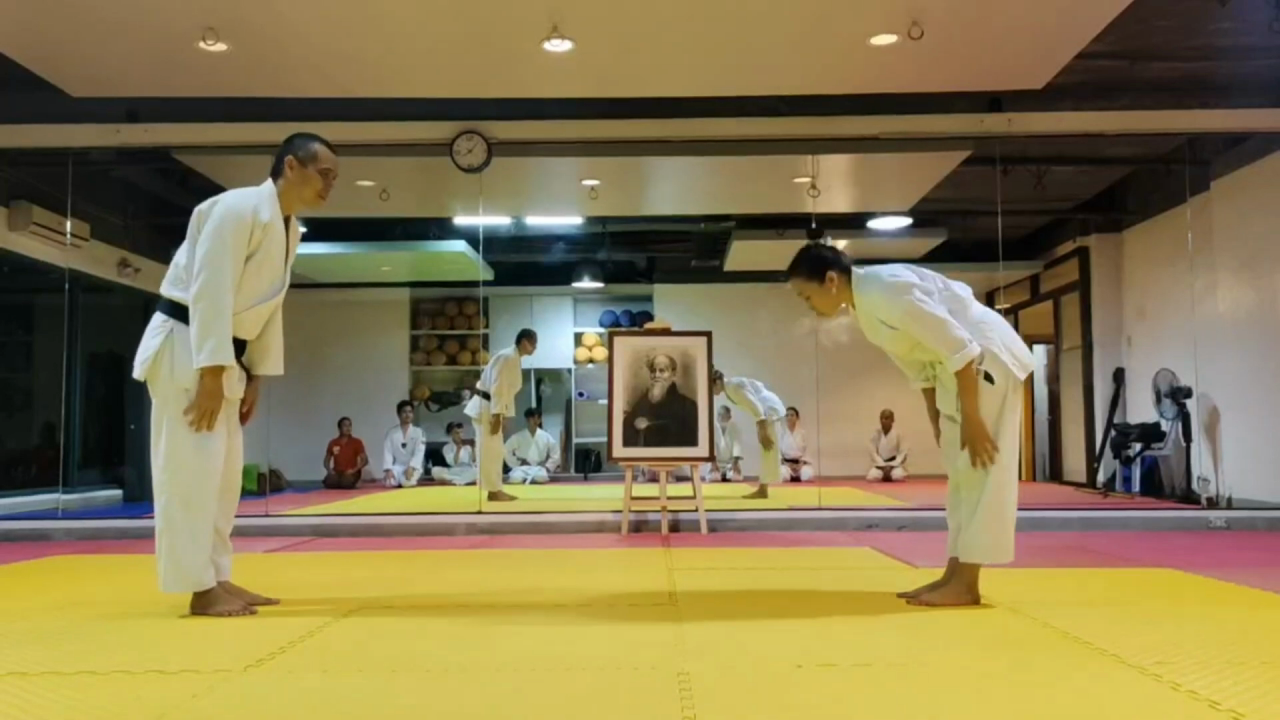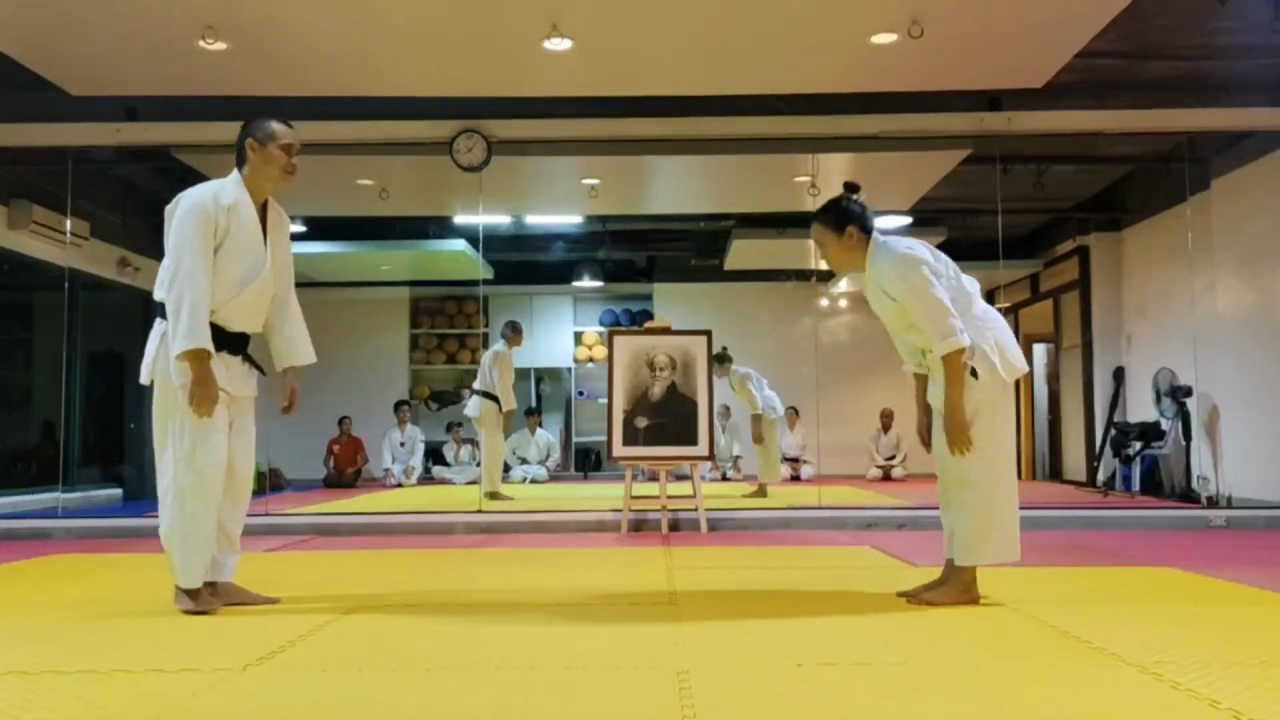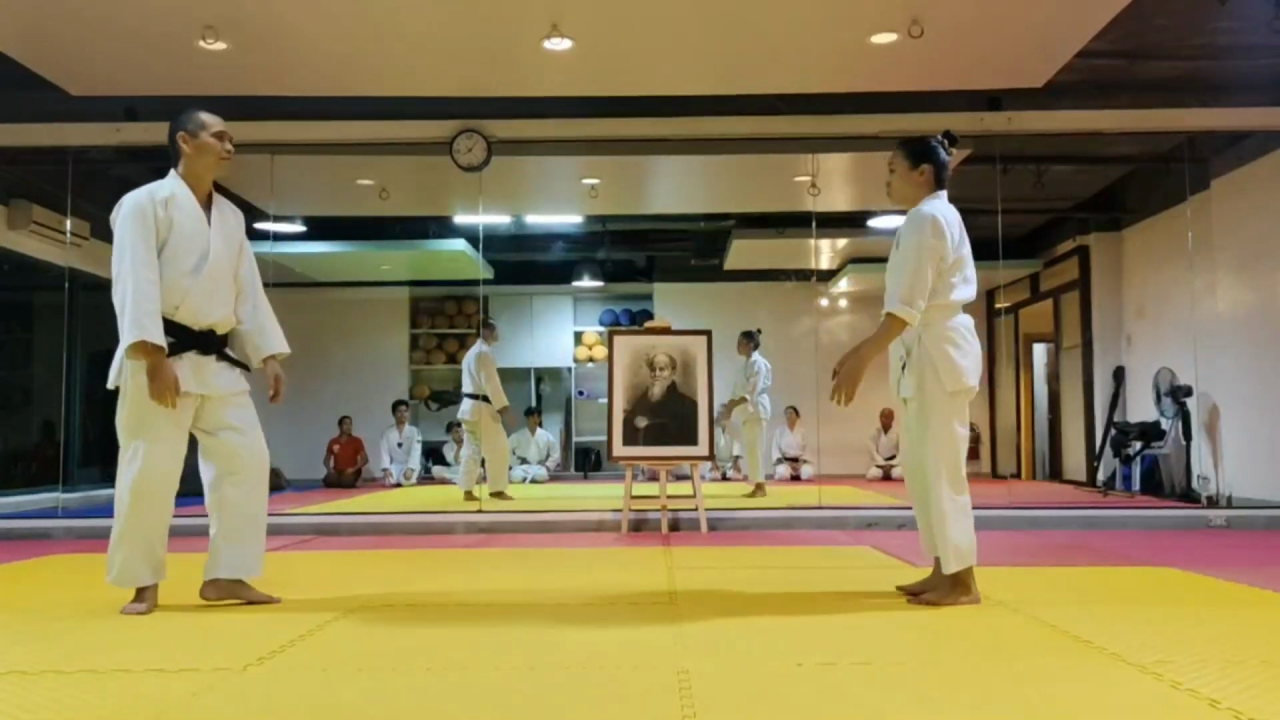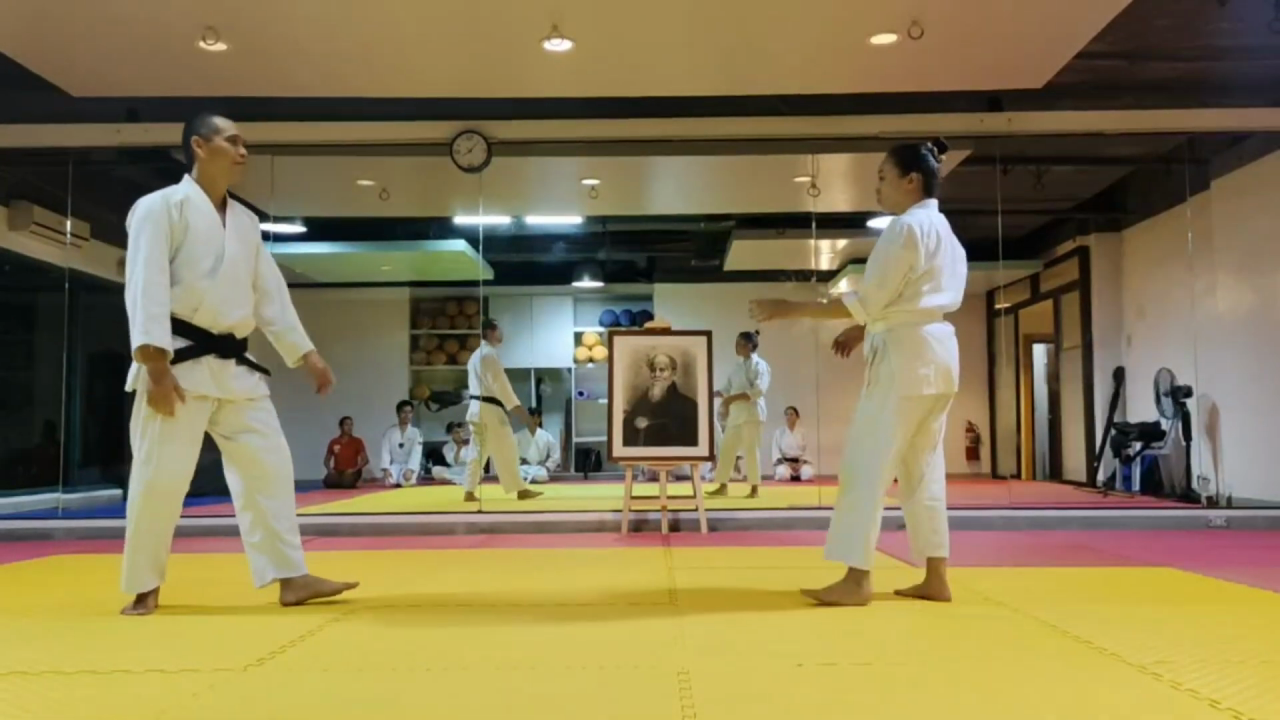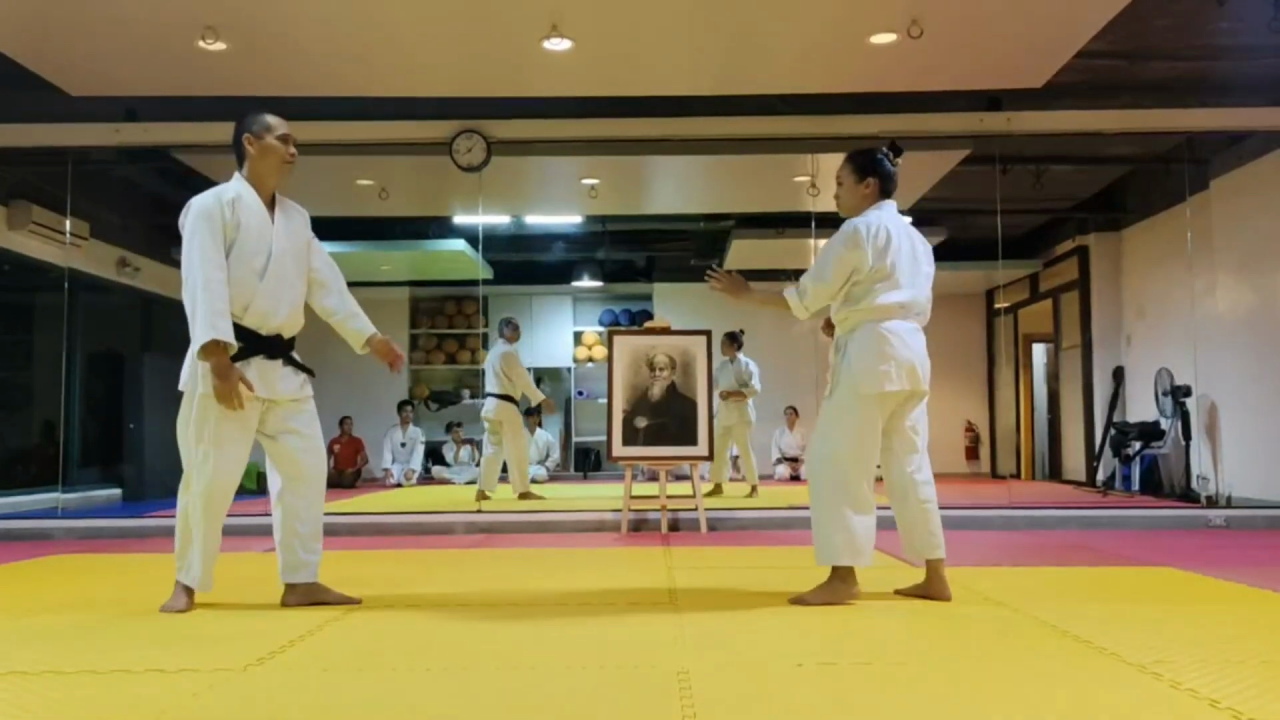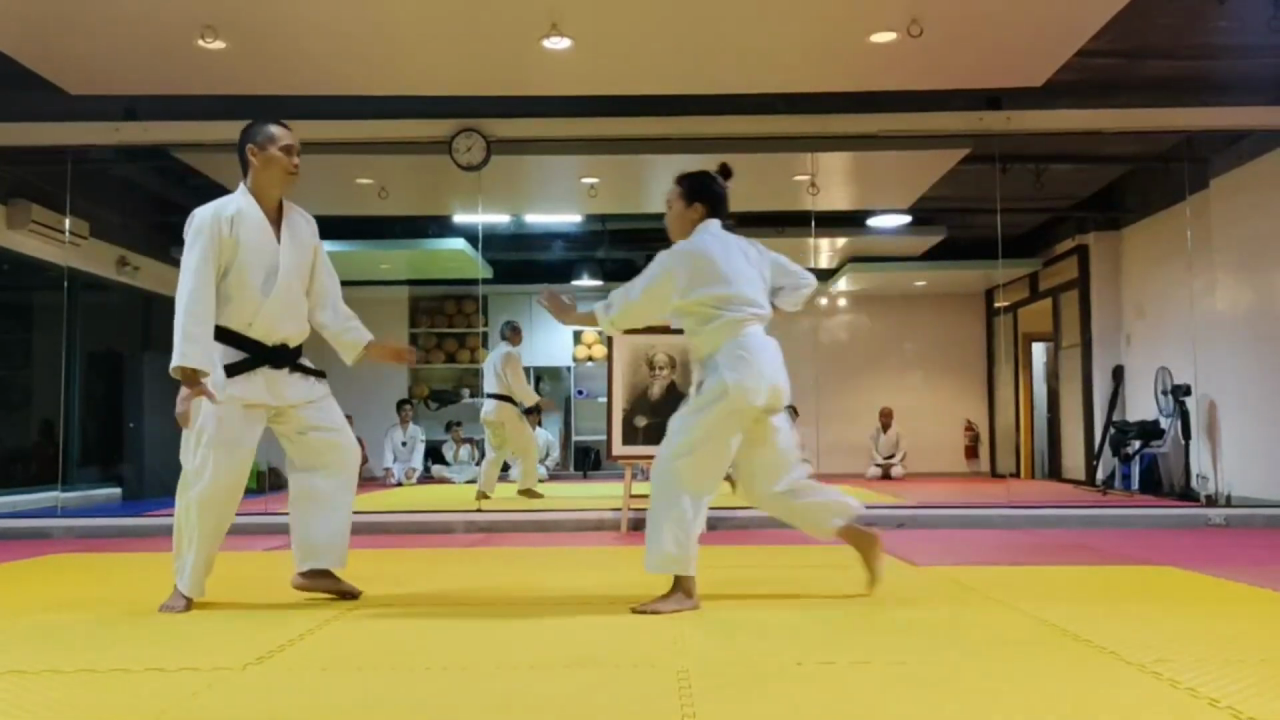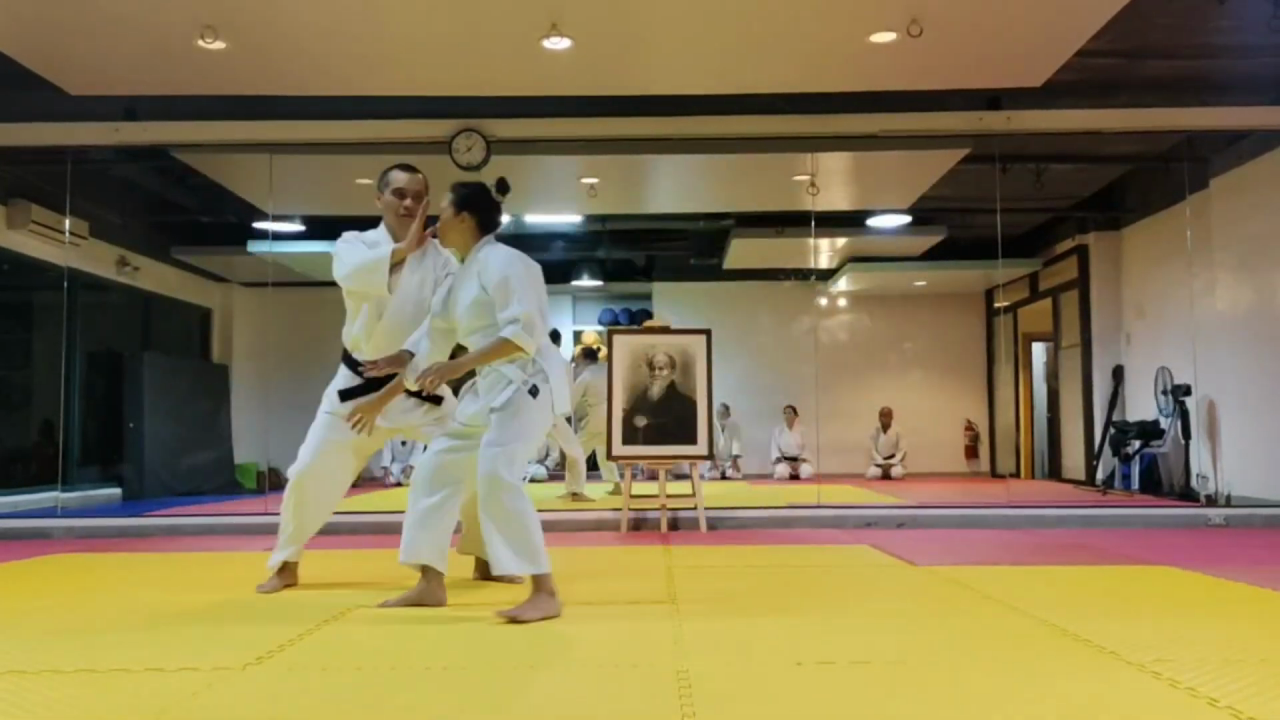
dt=0.5s
person 1, frame 1
left shoulder: (289, 229)
right shoulder: (237, 210)
right elbow: (210, 295)
left wrist: (255, 376)
right wrist: (212, 377)
left hip: (222, 354)
right hip: (185, 346)
left knee: (223, 470)
right knee: (191, 467)
left ankle: (216, 578)
right ankle: (201, 589)
person 1, frame 2
left shoulder: (277, 219)
right shoulder: (202, 202)
left elbow: (282, 298)
right elbow: (187, 287)
left wrist: (290, 368)
right wrist: (199, 366)
left hip: (234, 355)
right hip: (189, 353)
left knee: (235, 471)
right knee: (196, 464)
left ankle: (218, 578)
right ankle: (188, 582)
person 1, frame 3
left shoulder: (231, 216)
right shoulder: (145, 203)
left elbow: (249, 291)
right elbow: (136, 285)
left wrist: (270, 357)
right wrist: (154, 358)
left hip: (218, 360)
right hip: (165, 357)
left knee: (247, 459)
right knee: (151, 471)
left ankle: (226, 575)
right ankle: (143, 584)
person 1, frame 4
left shoulder: (245, 220)
right shoulder: (160, 207)
left elbow: (271, 293)
right elbow: (146, 289)
left wrist: (306, 354)
right wrist: (156, 363)
left hip: (235, 365)
right hip: (181, 361)
left knee: (268, 465)
right knee: (160, 476)
left ankle: (291, 578)
right ankle: (144, 587)
person 1, frame 5
left shoulder: (296, 217)
right shoulder: (211, 207)
left elbow: (326, 285)
right elbow: (204, 286)
left wrist: (370, 338)
right wrist: (220, 359)
left hip: (282, 364)
right hip: (229, 361)
left knee: (305, 466)
right knee: (211, 473)
left ankle: (300, 580)
right ankle: (188, 582)
person 1, frame 6
left shoulder: (303, 225)
right shoulder: (215, 218)
left elbow: (324, 298)
right elbow: (193, 299)
left wrist: (368, 346)
right wrist: (190, 374)
left hip: (291, 369)
right hip: (234, 369)
left knee: (335, 453)
right knee: (211, 477)
left ankle: (316, 566)
right ankle: (186, 585)
person 1, frame 7
left shoulder: (443, 259)
right shoulder: (355, 243)
right elbow: (356, 274)
left wrist: (401, 360)
right wrist: (404, 246)
left hip: (421, 388)
right hip: (359, 383)
right knee: (312, 470)
right ankle: (286, 560)
person 2, frame 1
left shoulder: (886, 292)
right shoulder: (863, 304)
left elbow: (959, 347)
right elbow: (920, 365)
left wrist: (971, 421)
right wrist: (940, 424)
left hip: (988, 358)
right hip: (963, 367)
left knee: (983, 469)
right knee: (963, 472)
left ankle: (964, 583)
right ankle: (957, 575)
person 2, frame 2
left shoulder: (898, 261)
right shoulder: (874, 275)
left elbow: (948, 335)
right elbow: (915, 347)
left wrist: (953, 409)
right wrist: (925, 410)
left hip: (979, 354)
right hip: (960, 357)
left knee: (974, 468)
right knee: (954, 468)
left ankle: (964, 581)
right ankle: (955, 572)
person 2, frame 3
left shoulder: (926, 218)
right shoulder: (941, 219)
left elbow: (907, 306)
left wrist: (858, 358)
right wrist: (862, 352)
left hip: (937, 353)
right hip: (937, 352)
left knee: (940, 467)
right knee: (926, 466)
left ankle: (962, 581)
right ankle: (944, 573)
person 2, frame 4
left shoulder: (906, 228)
right shoulder: (943, 231)
left elbow: (866, 301)
left wrist: (791, 309)
right wrist: (864, 330)
left hip: (906, 356)
right hip: (934, 353)
left knee: (866, 466)
right knee: (922, 467)
left ankle: (856, 578)
right ankle: (935, 577)
person 2, frame 5
left shoulder: (859, 230)
right shoulder: (915, 238)
left elbow: (807, 296)
left wrist: (745, 293)
left hip: (872, 352)
right hip: (910, 351)
left knee: (835, 462)
right knee: (909, 465)
left ankle: (842, 576)
right ankle: (935, 576)
person 2, frame 6
left shoulder: (683, 256)
right shoulder: (745, 248)
left elbow: (626, 307)
right elbow: (802, 284)
left wrist: (569, 315)
left hip: (733, 369)
right hip: (760, 363)
left knee: (677, 471)
right knee: (773, 477)
left ankle: (682, 588)
right ankle: (858, 533)
person 2, frame 7
left shoulder: (503, 263)
right shoulder: (460, 279)
left elbow: (524, 331)
right elbow: (434, 340)
left wrist: (458, 367)
left hip: (532, 381)
right hip: (494, 386)
left knee: (497, 473)
right knee: (437, 469)
left ankle: (545, 592)
right ankle: (430, 583)
